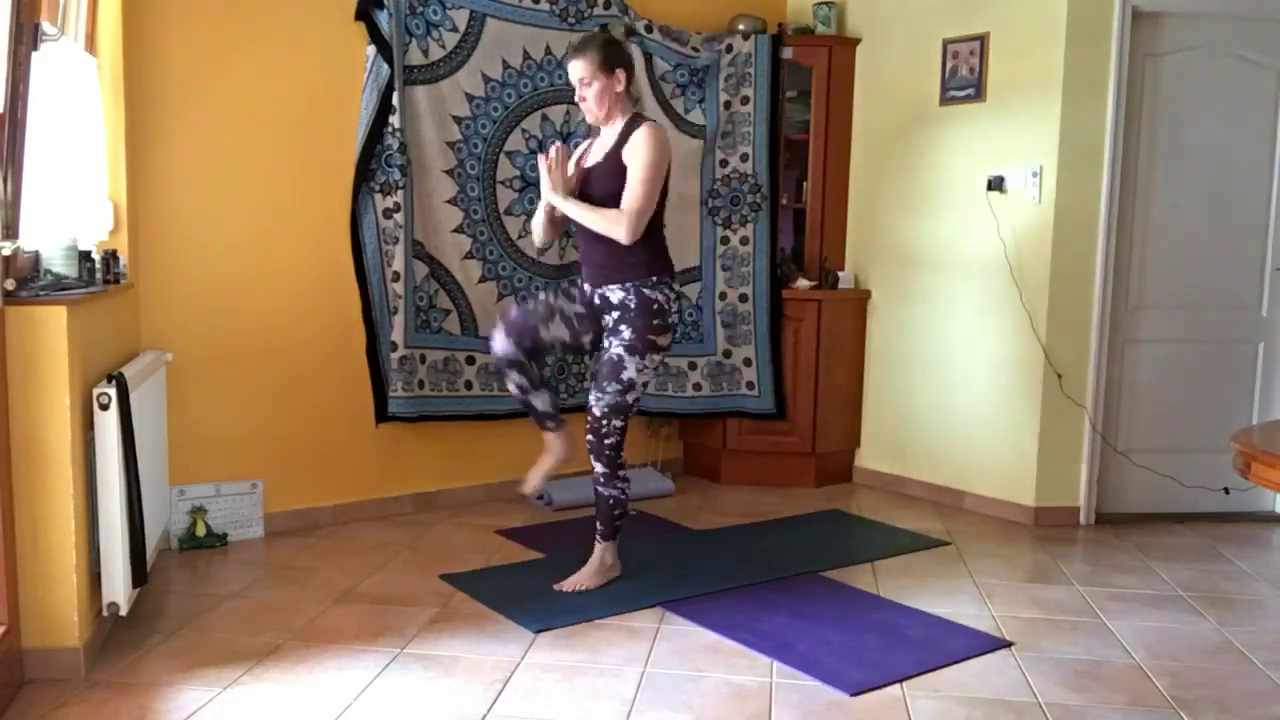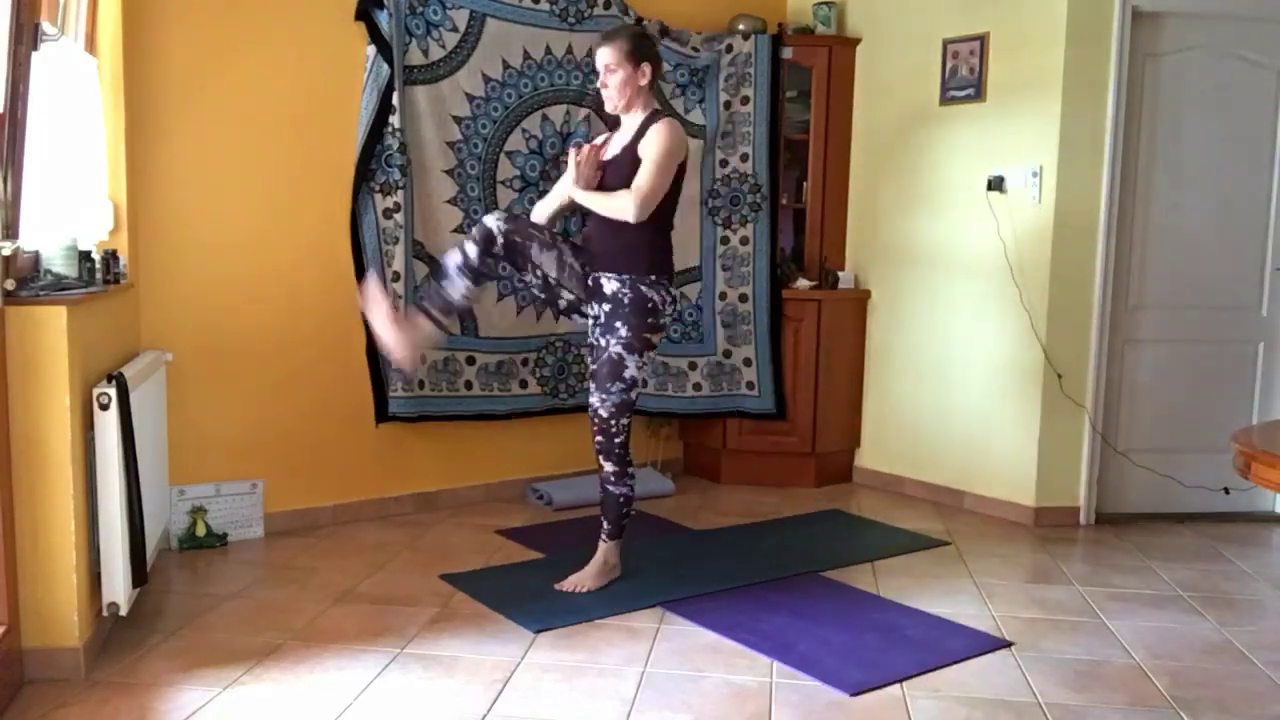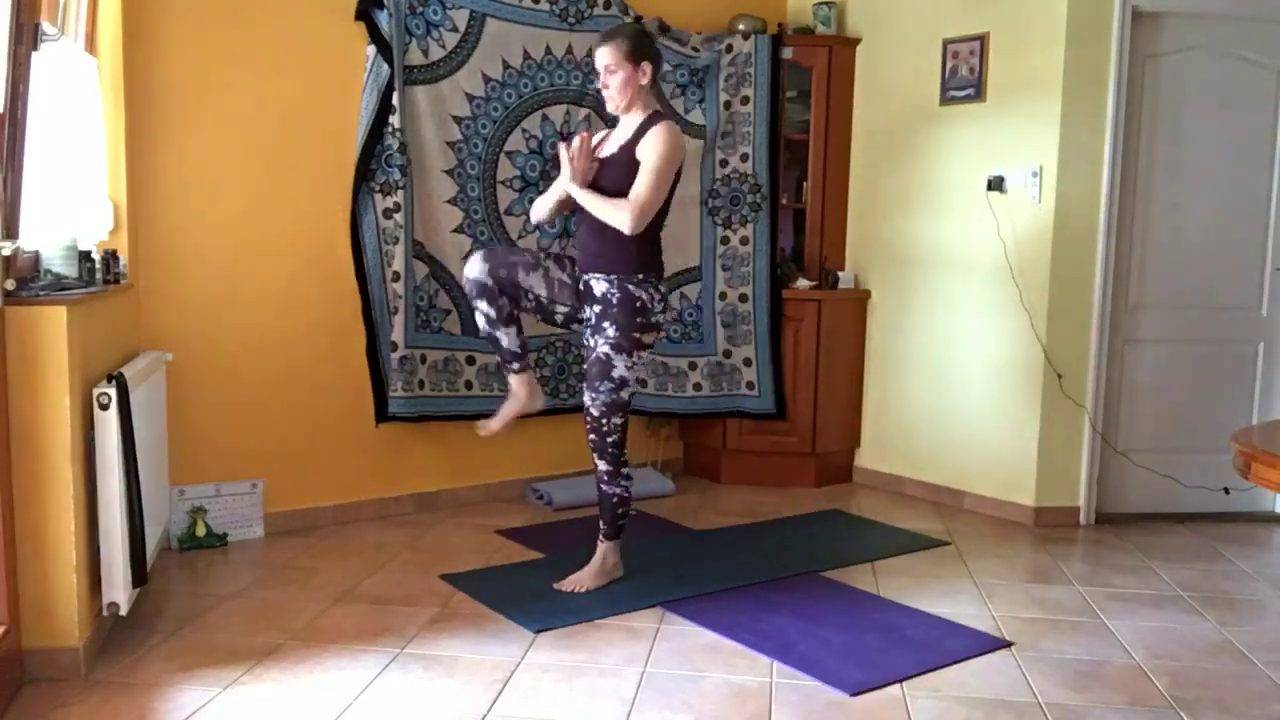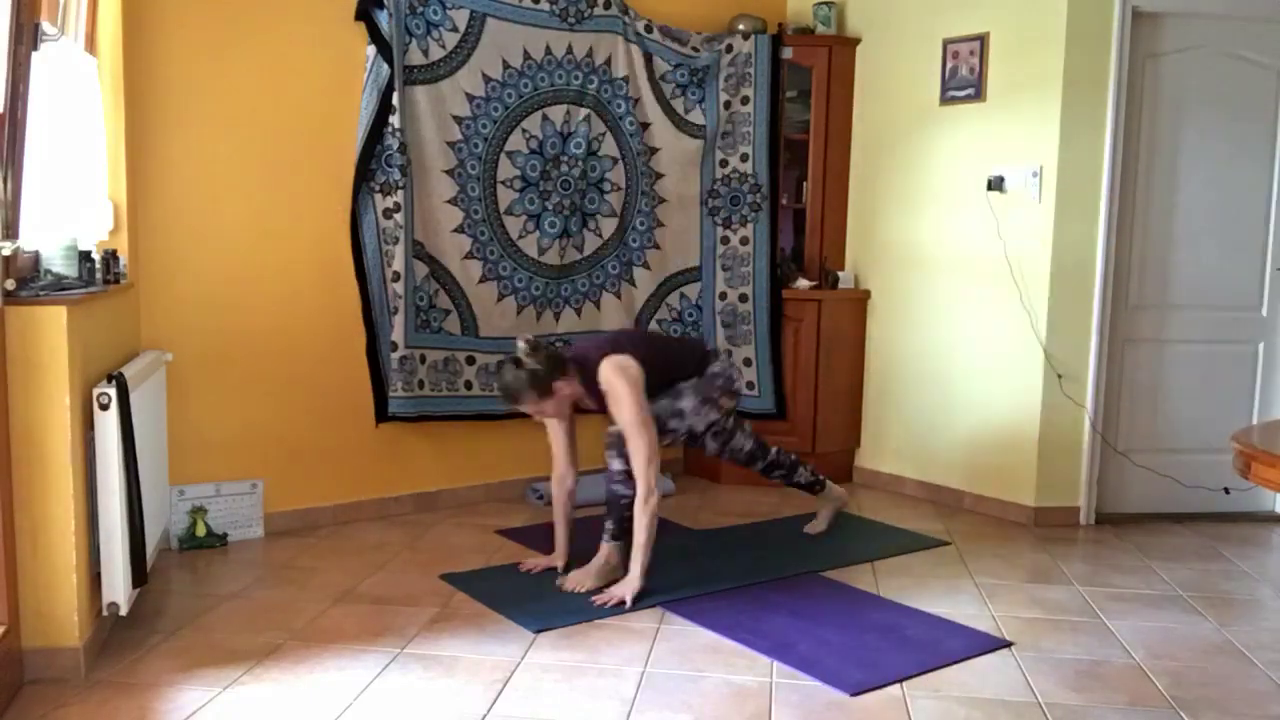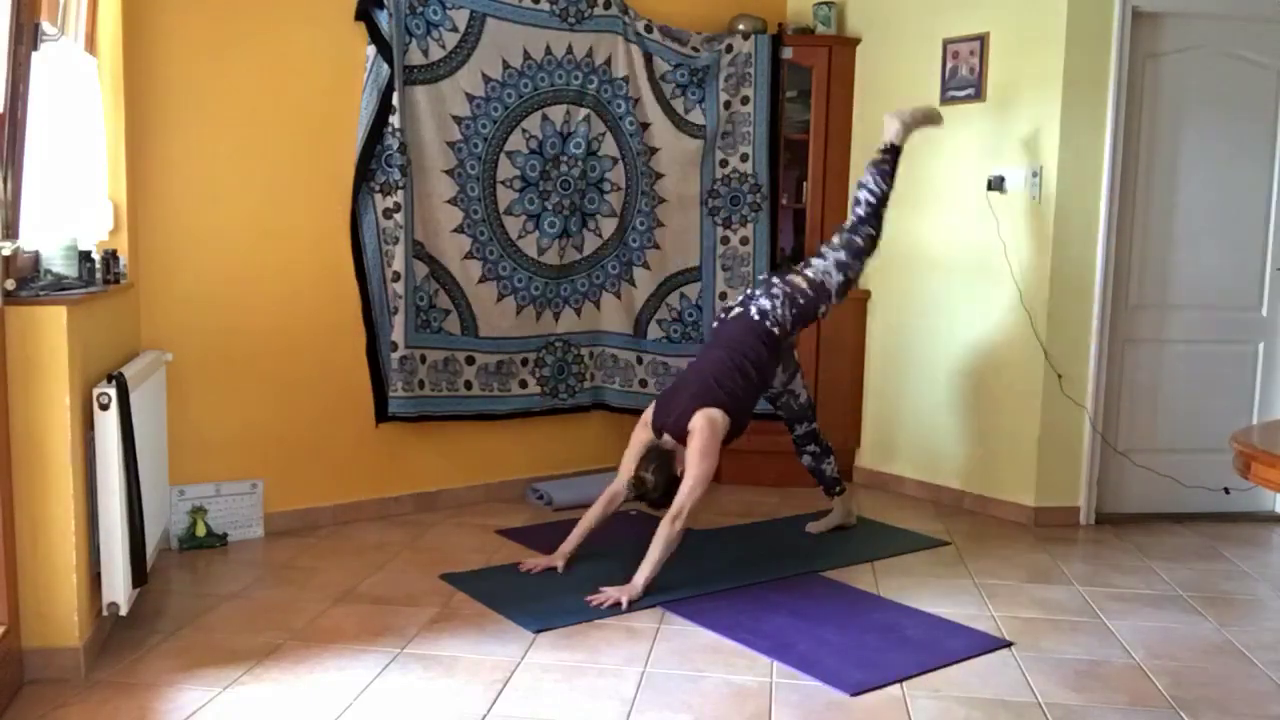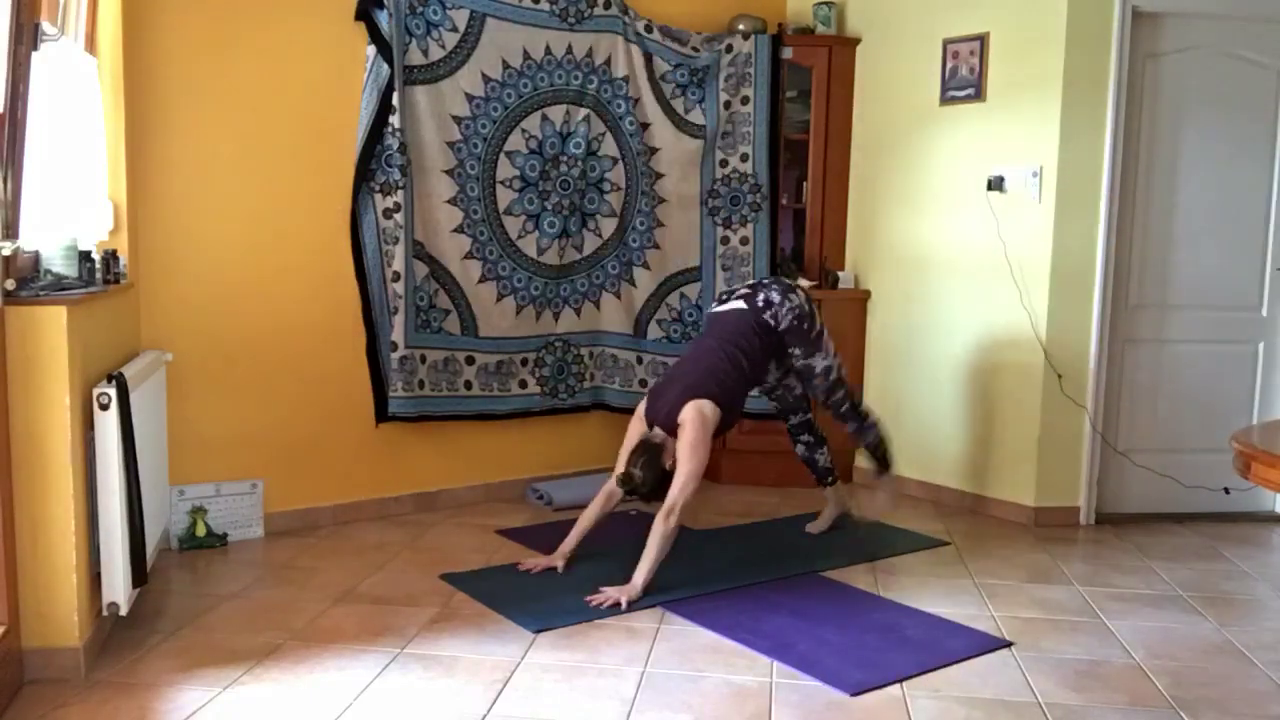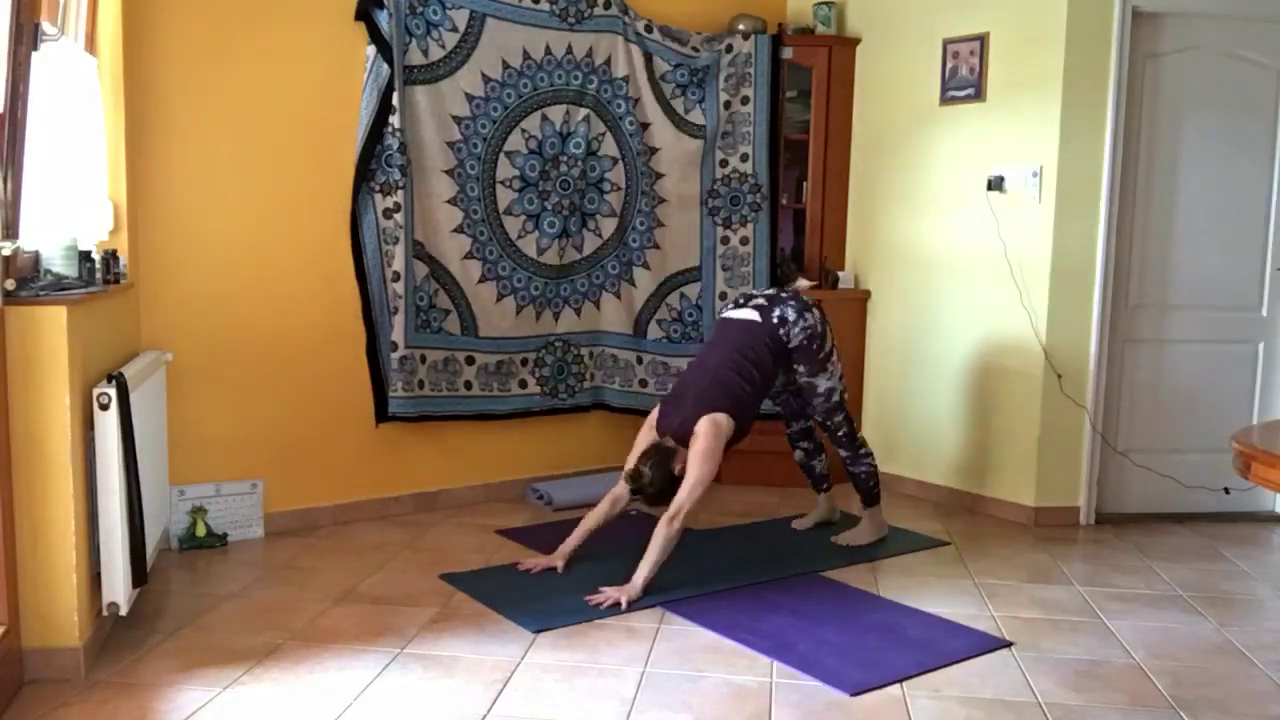
dt=0.1s
person 1, frame 1
left shoulder: (646, 137)
right shoulder: (582, 151)
left elbow: (628, 230)
right elbow: (541, 238)
left wrist: (567, 197)
right wrist: (551, 195)
left hip: (641, 300)
right hip: (596, 293)
left knee: (605, 427)
right knee: (508, 339)
left ankle: (606, 556)
right ankle: (555, 435)
person 1, frame 2
left shoulder: (665, 134)
right shoulder: (605, 137)
left elbow: (637, 208)
right elbow: (540, 218)
left wrist: (581, 189)
right wrist: (571, 179)
left hip: (636, 295)
right hip: (594, 280)
left knee: (609, 424)
right knee: (495, 233)
left ankle: (608, 556)
right ankle: (418, 329)
person 1, frame 3
left shoulder: (661, 136)
right shoulder: (600, 140)
left elbow: (630, 218)
right elbow: (539, 214)
left wrist: (574, 186)
right wrist: (571, 177)
left hip: (625, 297)
right hip: (586, 286)
left knee: (603, 427)
right knee: (483, 271)
left ankle: (608, 558)
right ankle: (523, 387)
person 1, frame 4
left shoulder: (615, 379)
right shoulder: (557, 378)
left elbow: (647, 478)
right elbow: (562, 473)
left wrist: (623, 567)
right wrist: (559, 552)
left hip: (703, 378)
right hip: (674, 390)
left knee: (623, 456)
right knee: (746, 449)
right ankle: (827, 492)
person 1, frame 5
left shoulder: (704, 423)
right shoulder: (654, 423)
left elbow: (679, 515)
right elbow: (614, 493)
left wrist: (636, 586)
right wrist: (561, 555)
left hip: (771, 319)
right hip: (740, 329)
right knee: (802, 427)
right ankle: (842, 506)
person 1, frame 6
left shoulder: (692, 417)
right shoulder: (648, 416)
left elbow: (670, 513)
right elbow: (612, 490)
left wrist: (634, 586)
right wrist: (562, 552)
left hip: (776, 310)
right hip: (735, 309)
left knee: (836, 399)
right knee: (795, 410)
left ankle: (880, 462)
right ankle: (835, 500)
person 1, frame 7
left shoulder: (707, 429)
right shoulder: (661, 420)
left elbow: (675, 517)
right elbow: (620, 492)
left wrist: (634, 586)
right wrist: (562, 552)
left ankle: (873, 517)
right ankle: (825, 504)
